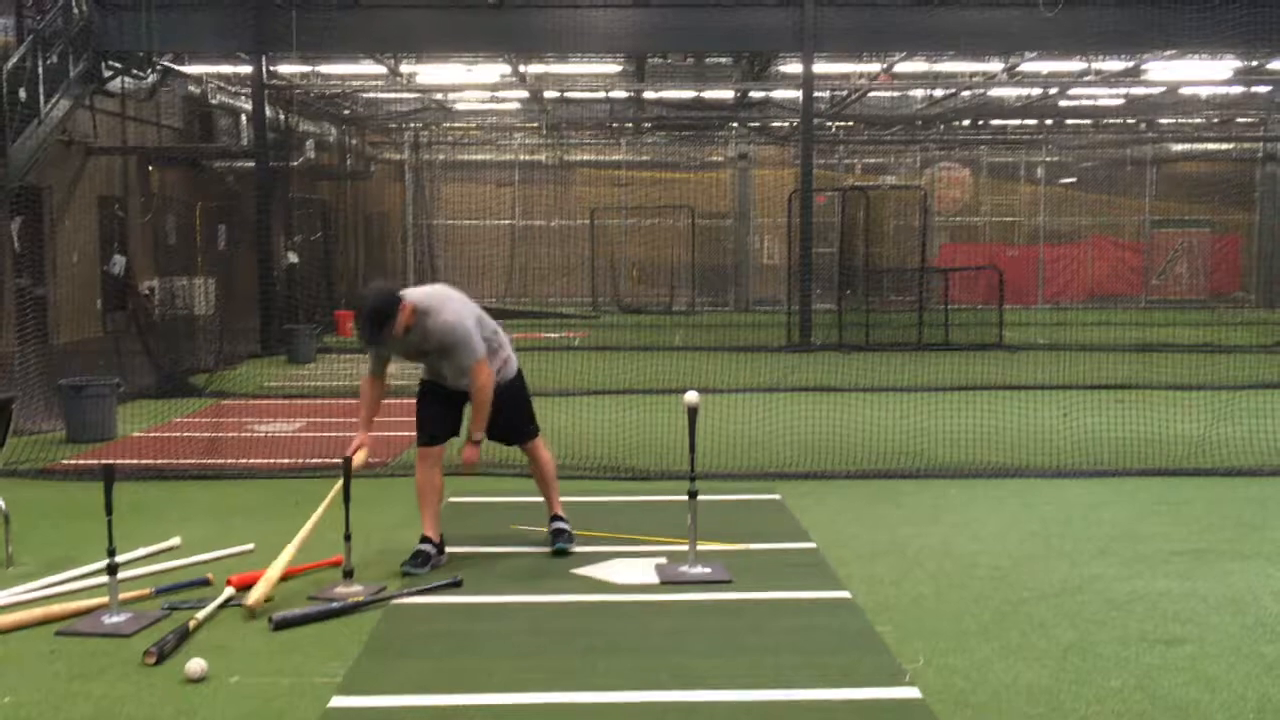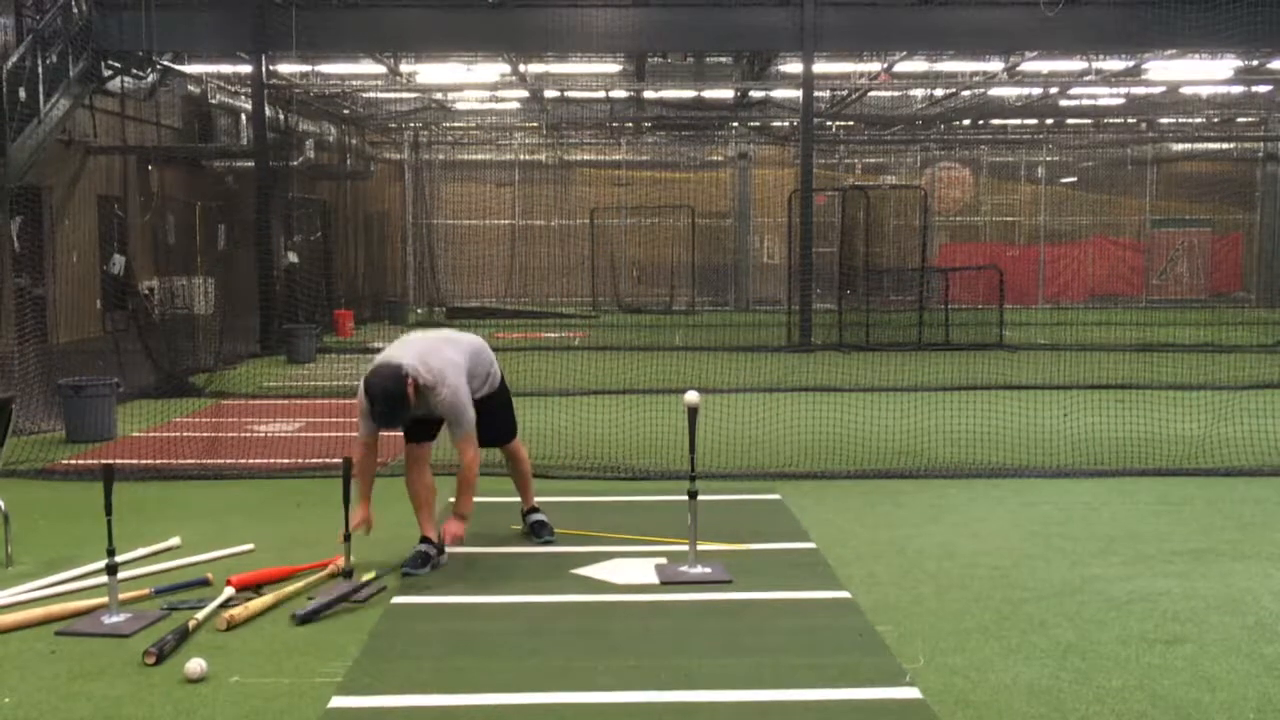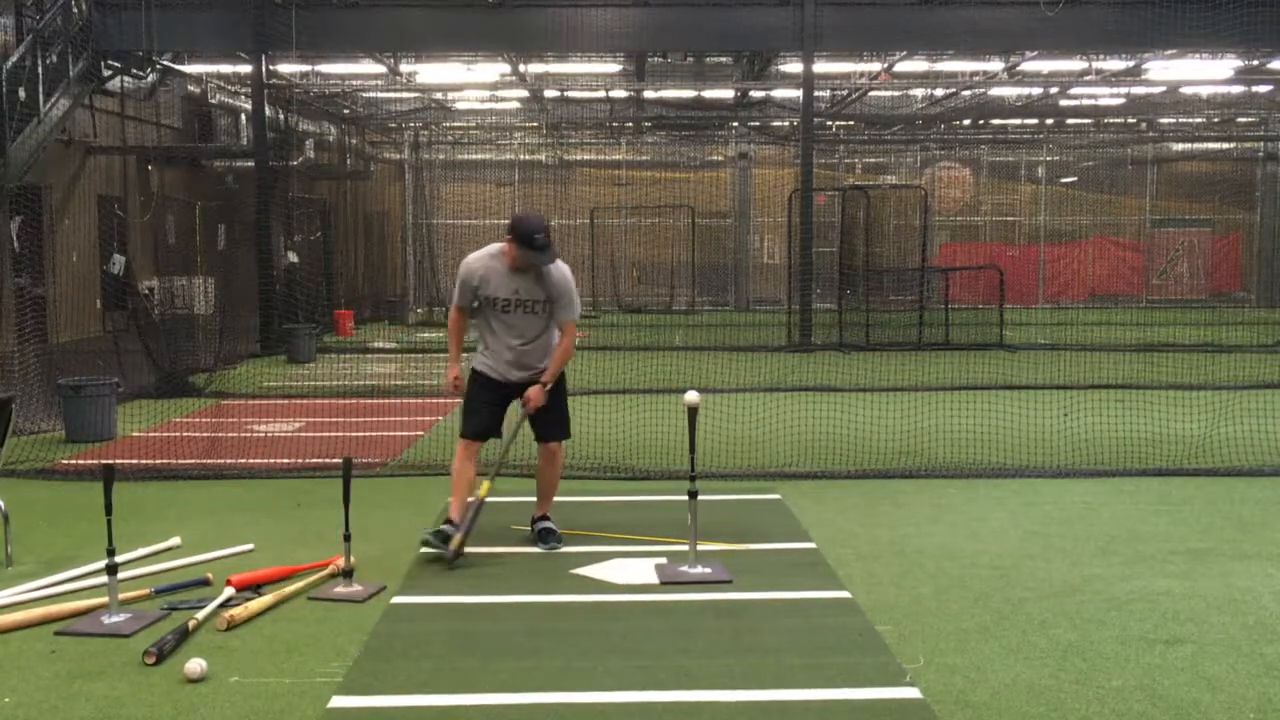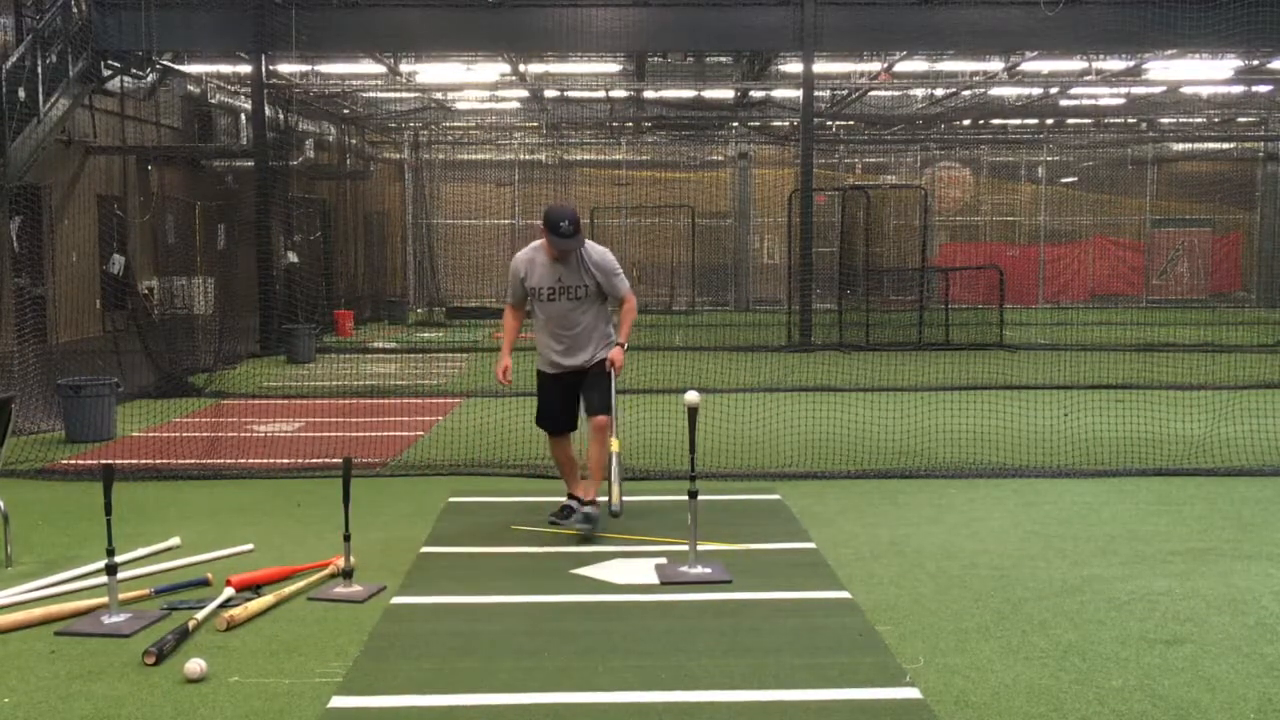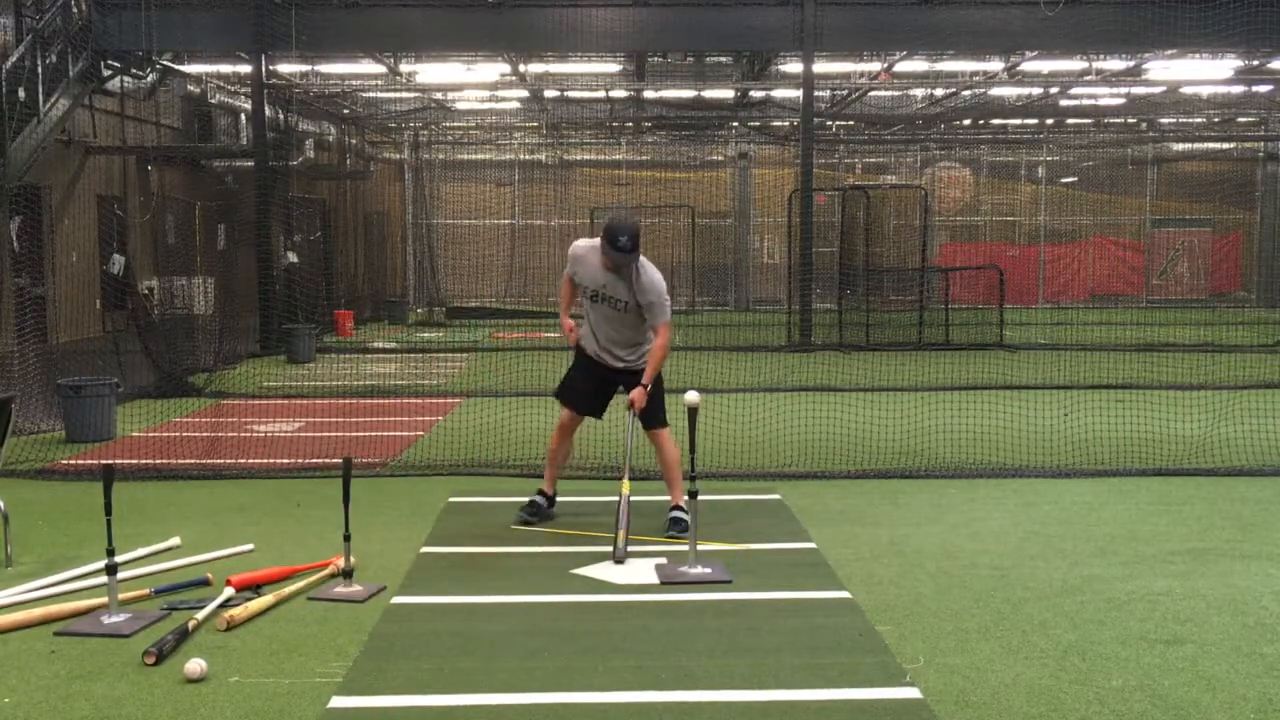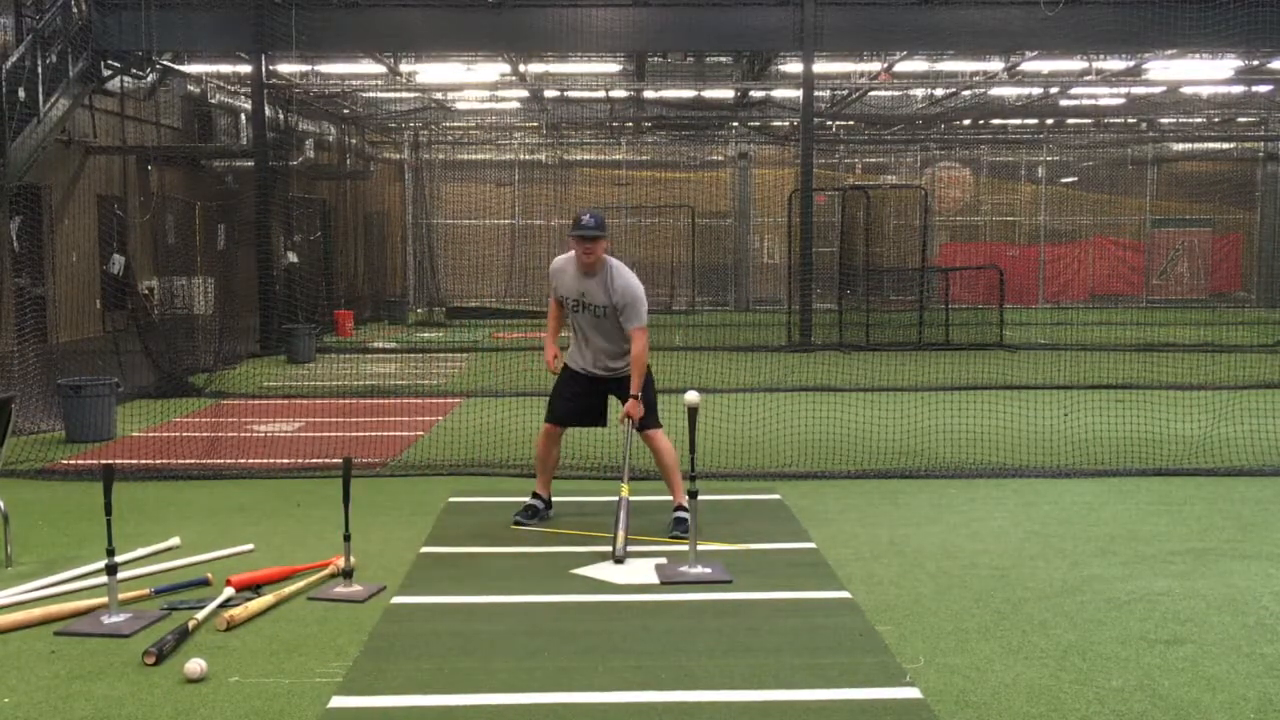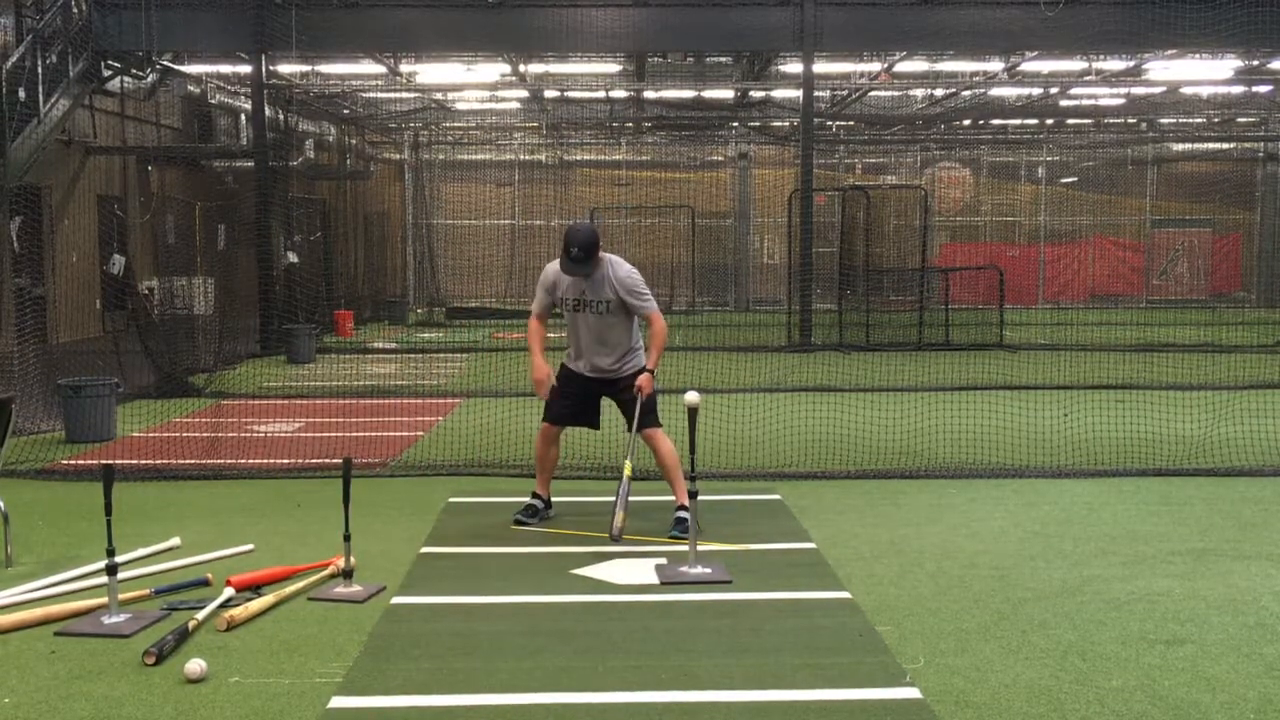
dt=0.7s
person 1, frame 1
left shoulder: (448, 317)
right shoulder: (381, 326)
left elbow: (482, 378)
right elbow: (374, 378)
left wrist: (475, 439)
right wrist: (363, 429)
left hip: (495, 372)
right hip: (439, 379)
left knee: (530, 441)
right knee: (427, 453)
left ankle: (557, 518)
right ankle: (431, 541)
person 1, frame 2
left shoulder: (447, 389)
right shoulder: (372, 390)
left elbow: (469, 456)
right elbow: (365, 447)
left wrist: (460, 516)
right wrist: (363, 505)
left hip: (479, 375)
right hip: (425, 382)
left knee: (508, 445)
right knee: (415, 454)
left ankle: (530, 510)
right ankle: (430, 542)
person 1, frame 3
left shoulder: (558, 275)
right shoulder: (475, 266)
left elbow: (568, 334)
right elbow: (459, 312)
left wrist: (544, 384)
right wrist: (454, 363)
left hip: (545, 371)
right hip: (490, 369)
left knee: (551, 446)
right knee: (469, 441)
left ankle: (542, 518)
right ankle: (452, 523)
person 1, frame 4
left shoulder: (599, 258)
right shoulder: (523, 262)
left elbow: (628, 301)
right elbow: (514, 309)
left wrist: (620, 344)
right wrist: (505, 354)
left hip: (597, 357)
right hip: (552, 363)
left knee: (600, 423)
right knee: (557, 434)
left ankle: (589, 501)
right ankle: (575, 496)
person 1, frame 5
left shoulder: (650, 280)
right shoulder: (580, 252)
left elbow: (663, 336)
left wrist: (644, 385)
right wrist: (564, 315)
left hip: (638, 361)
right hip: (592, 353)
left knee: (658, 430)
right knee: (566, 421)
left ankle: (678, 506)
right ankle: (546, 495)
person 1, frame 6
left shoulder: (625, 283)
right shoulder: (559, 268)
left elbow: (639, 340)
left wrist: (635, 395)
right wrist: (551, 342)
left hip: (626, 369)
right hip: (580, 366)
left knee: (652, 432)
right knee: (550, 429)
left ankle: (682, 507)
right ankle: (541, 499)
person 1, frame 7
left shoulder: (623, 275)
right shoulder: (552, 274)
left elbow: (657, 322)
right elbow: (537, 318)
left wrist: (649, 370)
right wrist: (538, 360)
left hip: (628, 369)
right hip: (578, 367)
left knee: (652, 432)
right knee: (548, 428)
left ankle: (684, 507)
right ankle: (541, 499)
